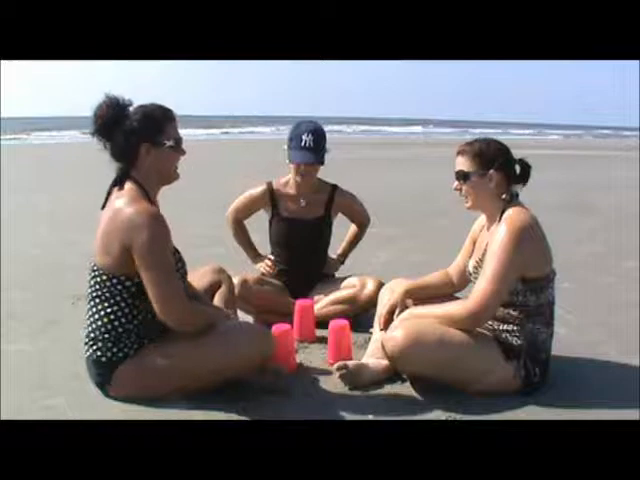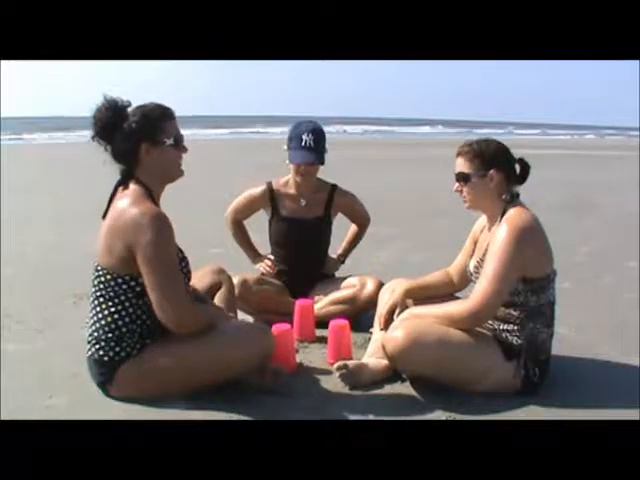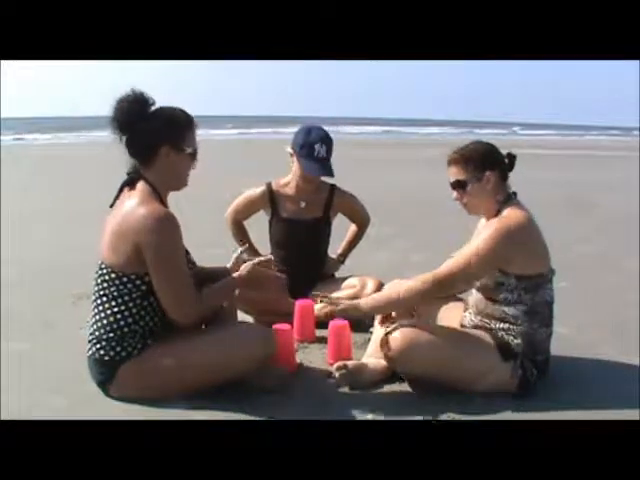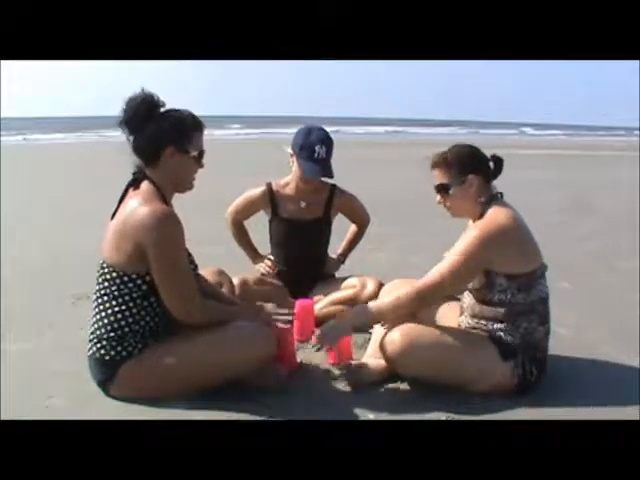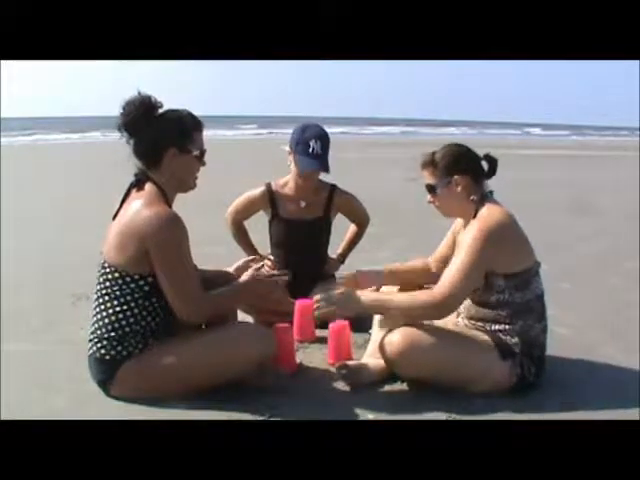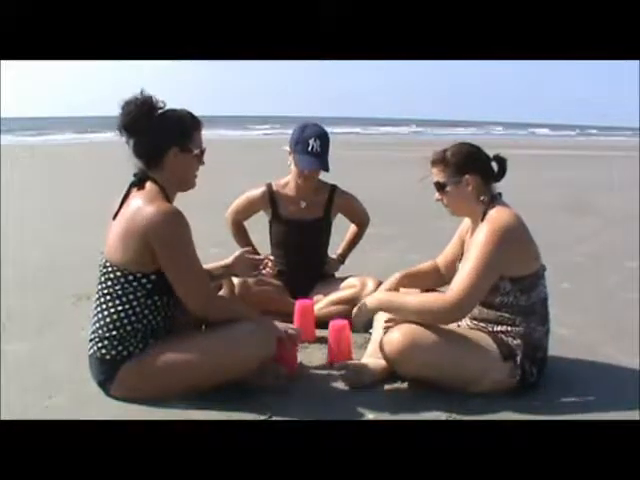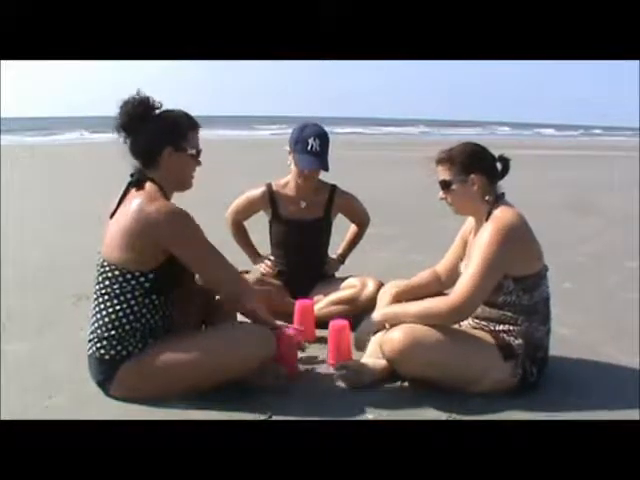
dt=0.5s
person 1, frame 1
left shoulder: (125, 197)
right shoulder: (143, 217)
left elbow: (171, 283)
right elbow: (177, 315)
left wrist: (218, 317)
right wrist: (222, 318)
left hip: (121, 345)
right hip: (124, 366)
left knee: (217, 276)
right knee: (258, 341)
left ankle: (221, 359)
person 1, frame 2
left shoulder: (130, 198)
right shoulder: (146, 218)
left elbow: (170, 287)
right elbow: (178, 318)
left wrist: (218, 317)
right wrist: (221, 317)
left hip: (123, 346)
right hip: (125, 366)
left knee: (216, 276)
right knee: (258, 340)
left ankle: (224, 358)
person 1, frame 3
left shoulder: (134, 196)
right shoulder: (155, 218)
left elbow: (179, 278)
right elbow: (185, 312)
left wrist: (231, 274)
right wrist: (237, 281)
left hip: (121, 347)
right hip: (126, 365)
left knee: (219, 284)
right knee: (260, 341)
left ankle: (222, 359)
person 1, frame 4
left shoulder: (141, 199)
right shoulder: (157, 217)
left elbow: (186, 282)
right elbow: (188, 311)
left wrist: (240, 307)
right wrist: (247, 316)
left hip: (125, 347)
right hip: (127, 366)
left knee: (218, 278)
right knee: (261, 340)
left ankle: (222, 361)
person 1, frame 5
left shoulder: (141, 198)
right shoulder: (161, 220)
right elbow: (192, 310)
left wrist: (231, 277)
right wrist: (245, 290)
left hip: (123, 348)
right hip: (127, 366)
left knee: (219, 285)
right knee: (260, 341)
left ankle: (221, 361)
person 1, frame 6
left shoulder: (140, 198)
right shoulder: (163, 216)
right elbow: (202, 304)
left wrist: (226, 268)
right wrist: (265, 323)
left hip: (122, 351)
right hip: (127, 367)
left knee: (221, 285)
right knee: (261, 341)
person 1, frame 7
left shoulder: (133, 198)
right shoulder: (164, 215)
right elbow: (231, 287)
right wrist: (269, 322)
left hip: (119, 351)
right hip: (126, 367)
left knee: (212, 286)
right knee: (260, 342)
person 2, frame 1
left shoulder: (513, 227)
right shoulder: (487, 221)
left elbow: (475, 313)
right elbow: (454, 277)
left wrist: (413, 313)
right wrist: (404, 290)
left hip: (516, 359)
right hip: (487, 330)
left knee: (401, 338)
right knee: (394, 289)
left ankle: (385, 364)
right ankle: (375, 363)
person 2, frame 2
left shoulder: (515, 227)
right shoulder: (488, 221)
left elbow: (475, 312)
right elbow: (454, 276)
left wrist: (412, 313)
right wrist: (405, 290)
left hip: (516, 359)
right hip: (488, 331)
left knee: (401, 338)
right knee: (394, 289)
left ankle: (385, 363)
right ankle: (374, 363)
person 2, frame 3
left shoulder: (507, 227)
right shoulder: (493, 219)
left elbow: (439, 282)
right elbow: (452, 278)
left wrist: (359, 305)
right wrist: (405, 290)
left hip: (514, 358)
left knee: (400, 340)
right knee: (396, 290)
left ankle: (383, 365)
right ankle: (374, 363)
person 2, frame 4
left shoulder: (491, 229)
right shoulder: (486, 218)
left elbow: (424, 295)
right elbow: (442, 281)
left wrist: (349, 321)
left hip: (512, 358)
right hip: (483, 328)
left knee: (399, 342)
right knee: (395, 290)
left ankle: (380, 363)
right ankle: (374, 363)
person 2, frame 5
left shoulder: (487, 227)
right shoulder: (469, 219)
left elbow: (440, 303)
right elbow: (431, 268)
left wrist: (359, 302)
right wrist: (377, 275)
left hip: (510, 356)
left knee: (399, 343)
right knee: (393, 295)
left ankle: (382, 366)
right ankle: (374, 363)
person 2, frame 6
left shoulder: (496, 228)
right shoulder: (475, 220)
left elbow: (452, 308)
right elbow: (439, 269)
left wrist: (380, 301)
right wrist: (399, 278)
left hip: (512, 356)
right hip: (481, 327)
left knee: (399, 342)
right knee: (398, 292)
left ankle: (380, 364)
right ankle: (374, 363)
person 2, frame 7
left shoulder: (500, 227)
right shoulder: (478, 221)
left elbow: (456, 308)
right elbow: (441, 276)
left wrist: (384, 315)
right wrist: (395, 295)
left hip: (512, 357)
right hip: (484, 330)
left knee: (399, 341)
right knee: (391, 291)
left ankle: (384, 364)
right ankle: (376, 362)
person 3, frame 1
left shoulder: (337, 198)
right shoulder: (268, 194)
left elbow: (362, 221)
right elbow: (233, 217)
left wrist: (340, 258)
right wrist: (256, 257)
left hip: (319, 286)
right hip: (278, 286)
left knee: (373, 288)
right knee: (236, 287)
left ankle: (285, 318)
right ankle: (329, 311)
person 3, frame 2
left shoulder: (336, 197)
right shoulder: (268, 194)
left elbow: (363, 221)
right elbow: (232, 217)
left wrist: (340, 258)
right wrist: (256, 258)
left hip: (320, 286)
right hip: (278, 285)
left knee: (373, 289)
right knee: (237, 288)
left ankle: (285, 318)
right ankle: (332, 311)
person 3, frame 3
left shoulder: (336, 198)
right shoulder: (267, 195)
left elbow: (362, 221)
right elbow: (233, 217)
left wrist: (340, 258)
right wrist: (255, 257)
left hip: (320, 286)
right hip: (279, 285)
left knee: (373, 288)
left ankle: (287, 317)
right ankle: (323, 312)
person 3, frame 4
left shoulder: (337, 198)
right shoulder: (268, 195)
left elbow: (363, 221)
right elbow: (233, 218)
left wrist: (340, 258)
right wrist: (256, 258)
left hip: (320, 285)
right hip: (279, 284)
left knee: (373, 289)
right knee: (237, 287)
right ankle: (329, 312)
person 3, frame 5
left shoulder: (335, 198)
right shoulder: (267, 195)
left elbow: (362, 221)
right elbow: (233, 217)
left wrist: (339, 258)
right wrist: (255, 257)
left hip: (319, 285)
left ankle: (290, 318)
person 3, frame 6
left shoulder: (336, 198)
right shoulder: (267, 195)
left elbow: (362, 221)
right elbow: (233, 218)
left wrist: (340, 258)
left hip: (320, 285)
right hip: (279, 285)
left knee: (372, 288)
right knee: (239, 288)
left ankle: (288, 316)
right ankle: (328, 311)
person 3, frame 7
left shoulder: (336, 198)
right shoulder: (267, 195)
left elbow: (362, 221)
right elbow: (233, 217)
left wrist: (340, 258)
right wrist: (255, 258)
left hip: (319, 286)
right hip: (279, 285)
left knee: (373, 289)
left ankle: (293, 316)
right ankle: (329, 312)
